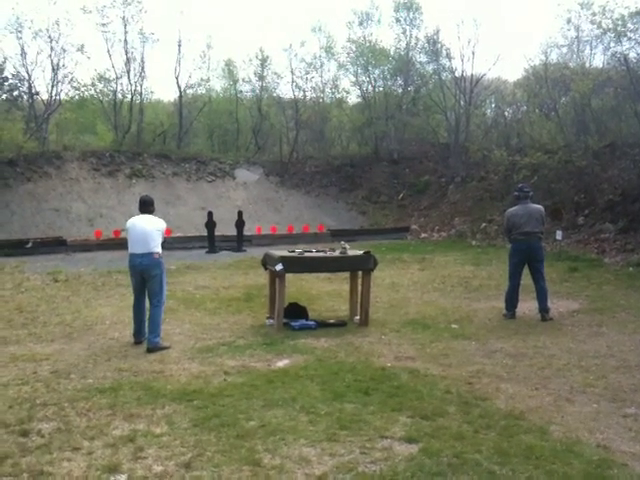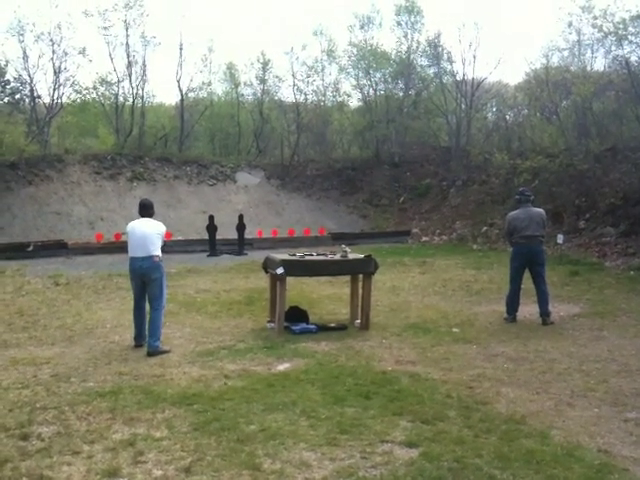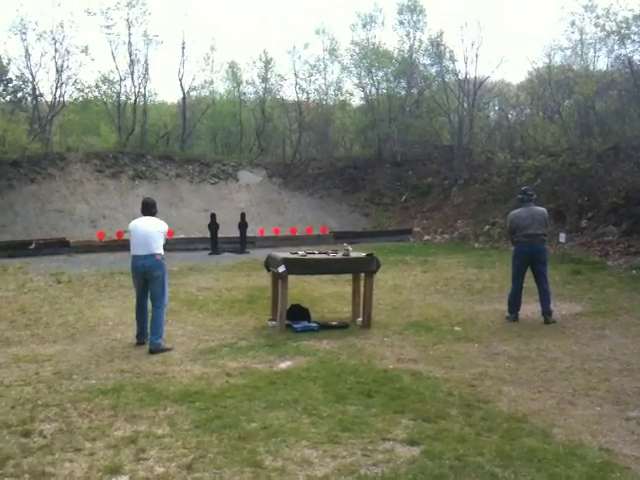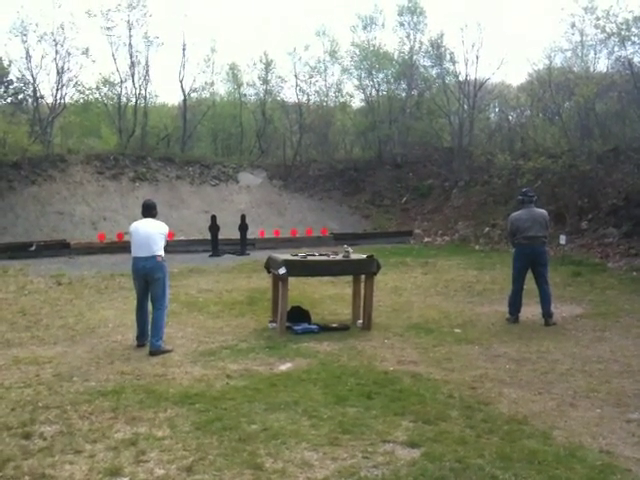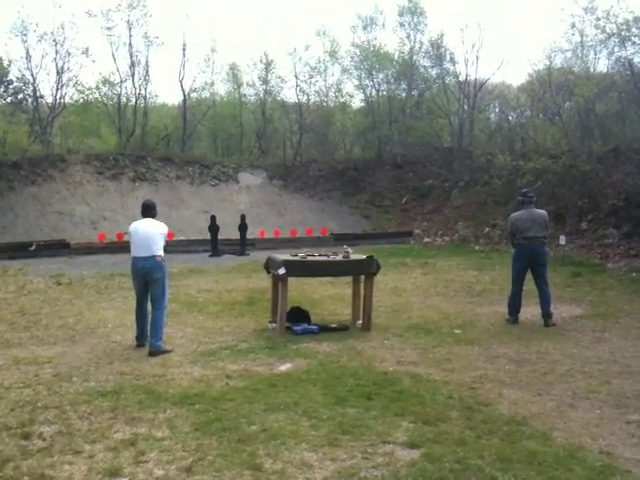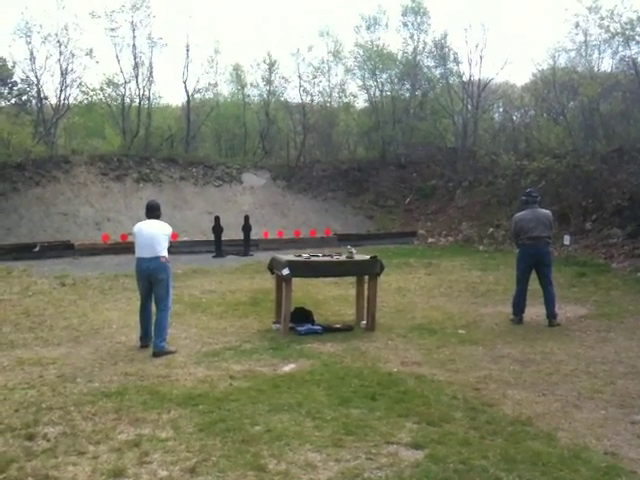
dt=0.5s
person 1, frame 1
left shoulder: (130, 223)
right shoulder: (160, 223)
left elbow: (131, 241)
left hip: (134, 261)
right hip: (153, 261)
left knee: (138, 299)
right knee: (156, 302)
left ankle: (139, 336)
right ankle: (153, 341)
person 1, frame 2
left shoulder: (130, 226)
right shoulder: (159, 226)
left elbow: (131, 245)
left hip: (134, 264)
right hip: (153, 264)
left knee: (138, 303)
right knee: (157, 305)
left ankle: (139, 339)
right ankle: (154, 345)
person 1, frame 3
left shoulder: (132, 225)
right shoulder: (162, 225)
left elbow: (133, 243)
left hip: (136, 262)
right hip: (155, 262)
left knee: (141, 300)
right knee: (159, 303)
left ankle: (141, 337)
right ankle: (155, 343)
person 1, frame 4
left shoulder: (133, 227)
right shoulder: (162, 227)
left elbow: (134, 245)
left hip: (137, 264)
right hip: (156, 264)
left knee: (141, 302)
right knee: (159, 305)
left ankle: (142, 338)
right ankle: (156, 345)
person 1, frame 5
left shoulder: (133, 227)
right shoulder: (162, 227)
left elbow: (133, 244)
left hip: (136, 264)
right hip: (155, 264)
left knee: (140, 302)
right knee: (159, 305)
left ankle: (141, 338)
right ankle: (155, 345)
person 1, frame 6
left shoulder: (137, 228)
right shoulder: (166, 228)
left elbow: (138, 246)
left hip: (141, 265)
right hip: (160, 264)
left knee: (145, 303)
right knee: (163, 306)
left ankle: (145, 339)
right ankle: (159, 346)
person 2, frame 1
left shoulder: (510, 213)
right shoulder: (540, 210)
left elbow: (507, 232)
right elbow: (543, 228)
left hip: (518, 246)
right hip: (535, 245)
left knee: (514, 280)
right knee: (540, 280)
left ankle: (510, 311)
right ankle: (544, 312)
person 2, frame 2
left shoulder: (511, 216)
right shoulder: (541, 213)
left elbow: (508, 236)
right elbow: (544, 231)
left hip: (519, 250)
right hip: (537, 249)
left knee: (515, 284)
right knee: (541, 284)
left ankle: (511, 314)
right ankle: (545, 316)
person 2, frame 3
left shoulder: (513, 215)
right shoulder: (543, 212)
left elbow: (510, 234)
right elbow: (546, 230)
left hip: (521, 248)
right hip: (539, 247)
left knee: (517, 282)
right knee: (543, 282)
left ankle: (513, 313)
right ankle: (547, 315)
person 2, frame 4
left shoulder: (514, 217)
right shoulder: (544, 214)
left elbow: (510, 237)
right elbow: (547, 232)
left hip: (522, 251)
right hip: (539, 250)
left knee: (517, 284)
right knee: (543, 284)
left ankle: (513, 315)
right ankle: (548, 317)
person 2, frame 5
left shoulder: (514, 217)
right shoulder: (544, 215)
left elbow: (510, 237)
right elbow: (547, 233)
left hip: (521, 251)
right hip: (539, 250)
left knee: (517, 285)
right knee: (543, 285)
left ankle: (513, 316)
right ankle: (547, 317)
person 2, frame 6
left shoulder: (518, 217)
right shoulder: (548, 215)
left elbow: (515, 237)
right elbow: (551, 233)
left hip: (526, 251)
right hip: (544, 250)
left knee: (521, 285)
right knee: (547, 285)
left ankle: (517, 316)
right ankle: (552, 318)
